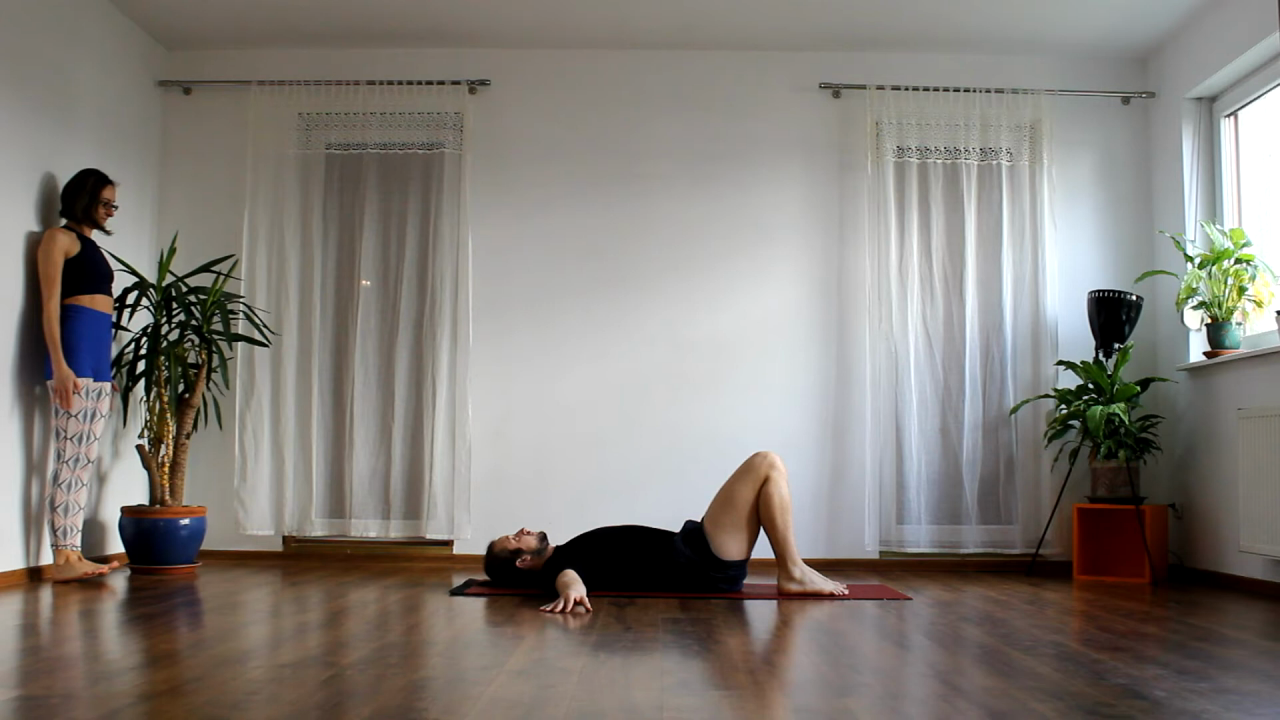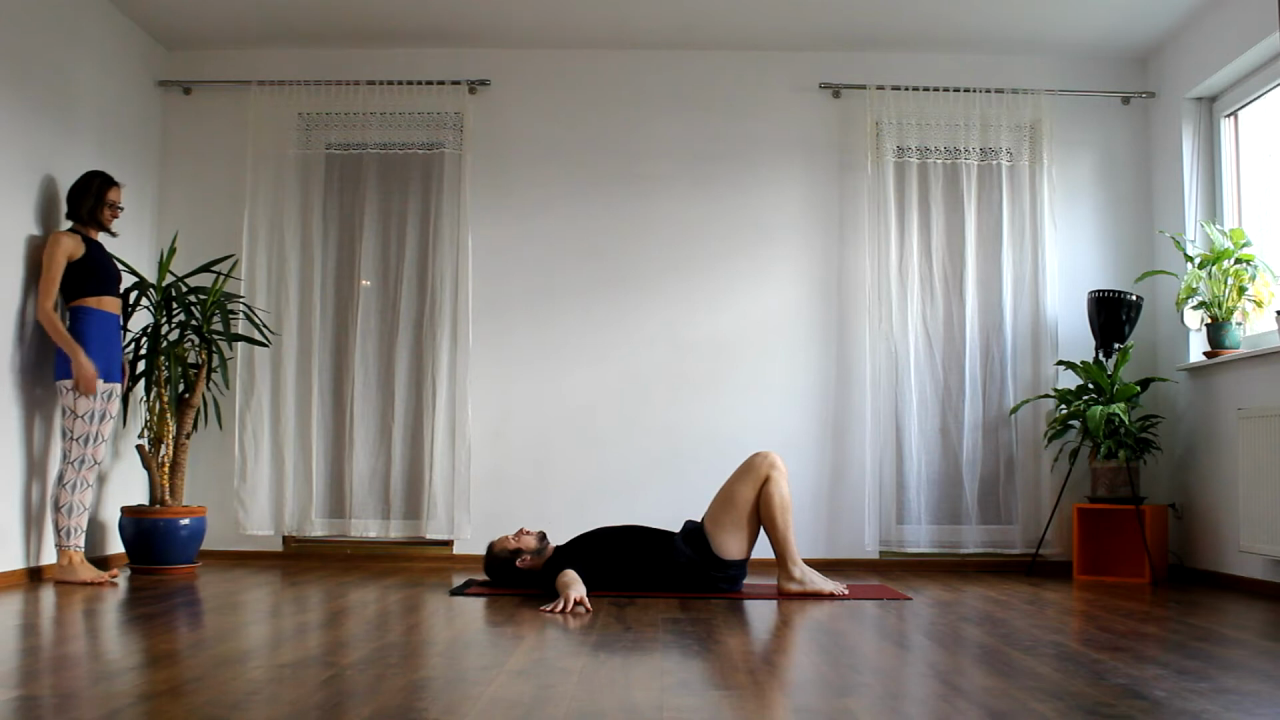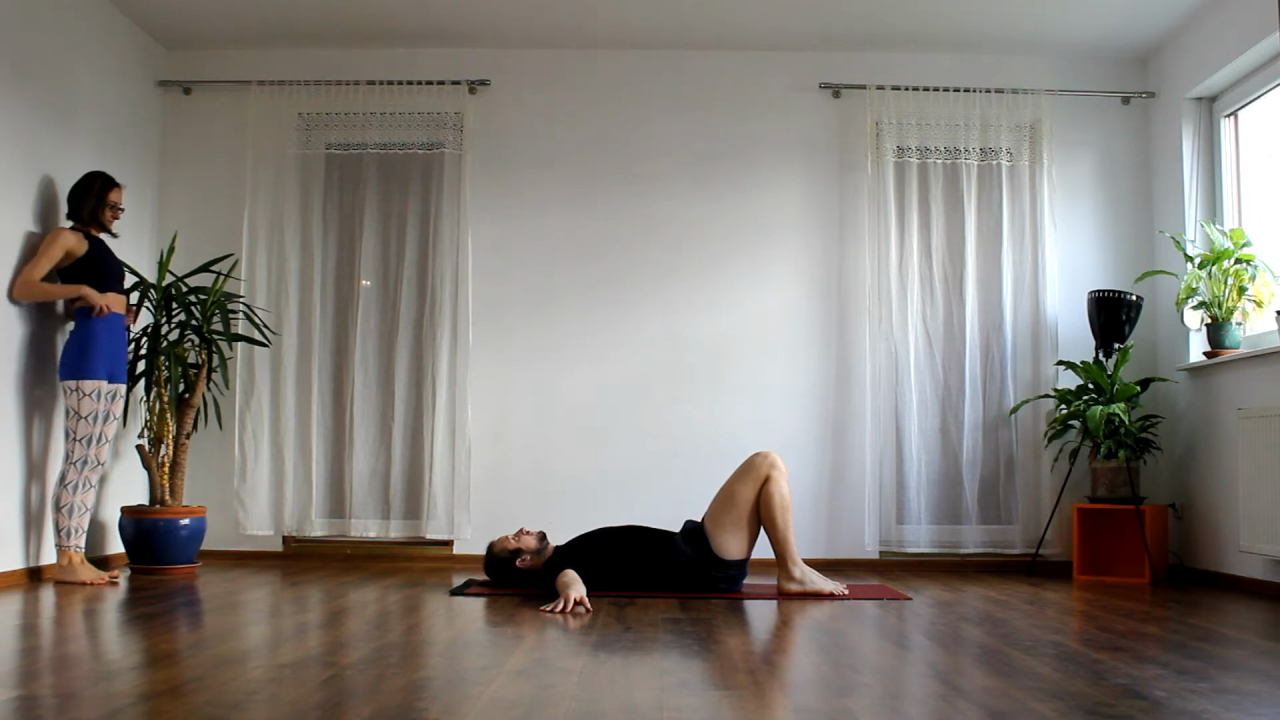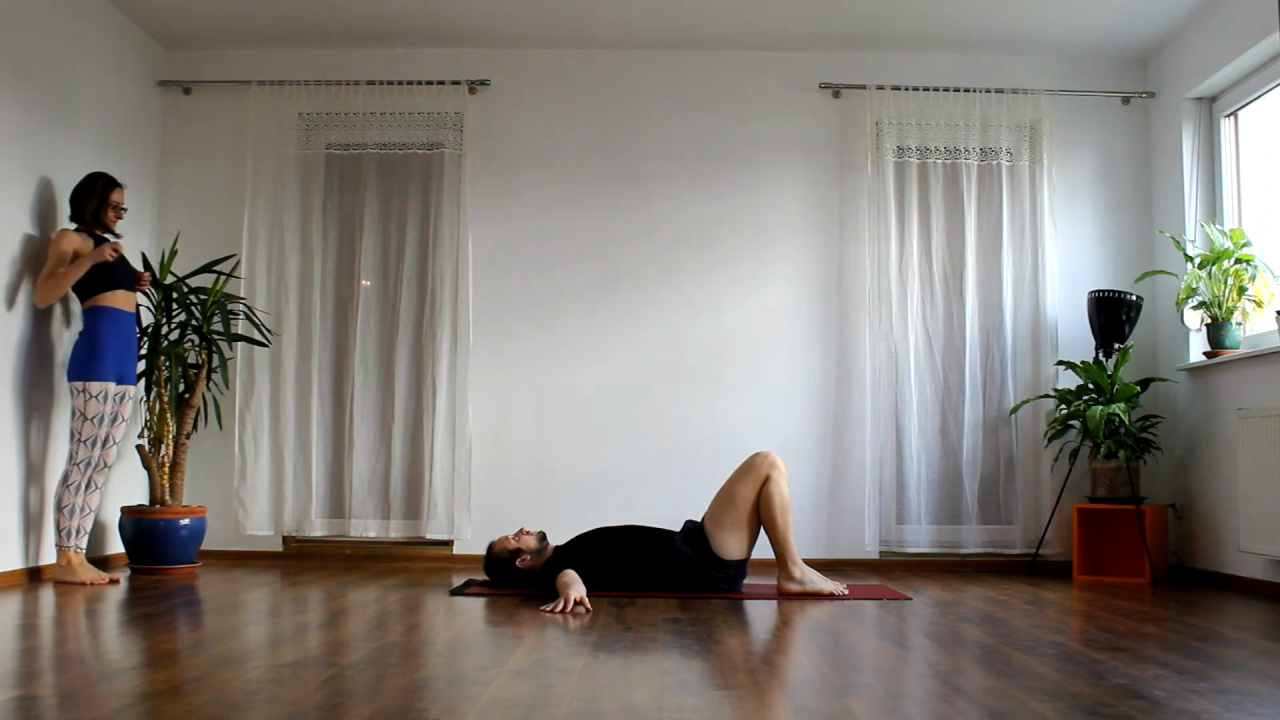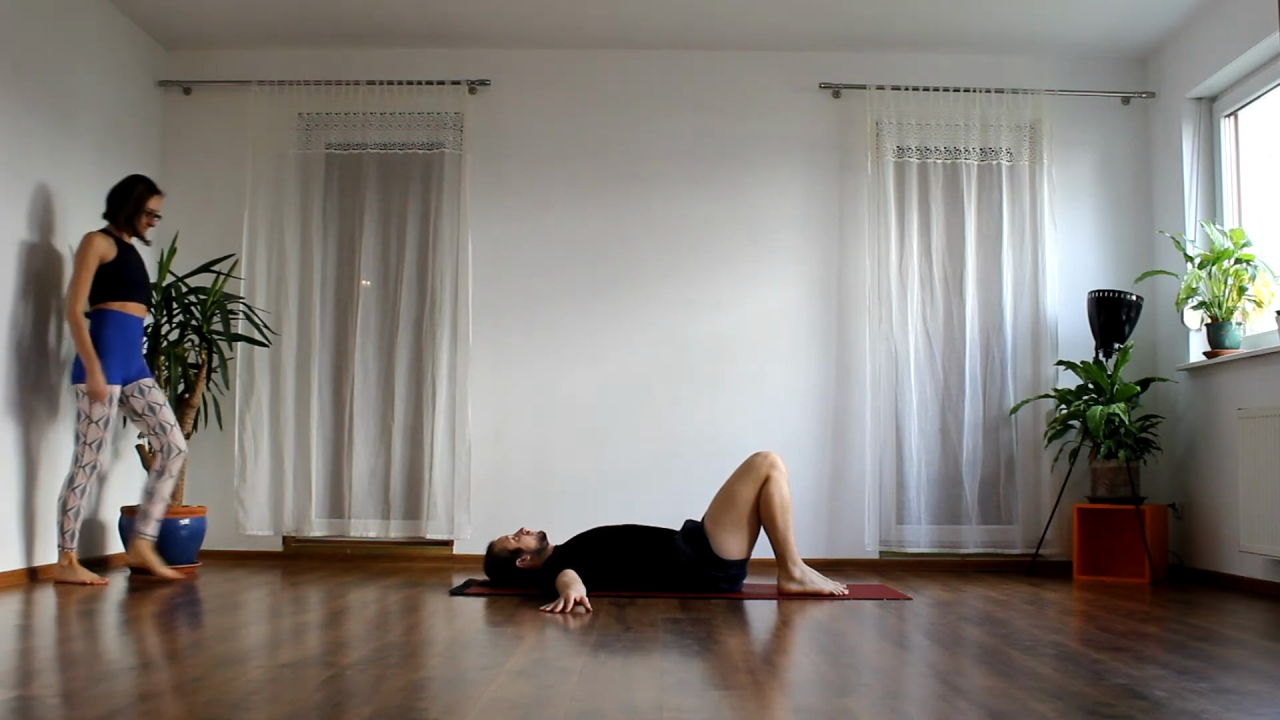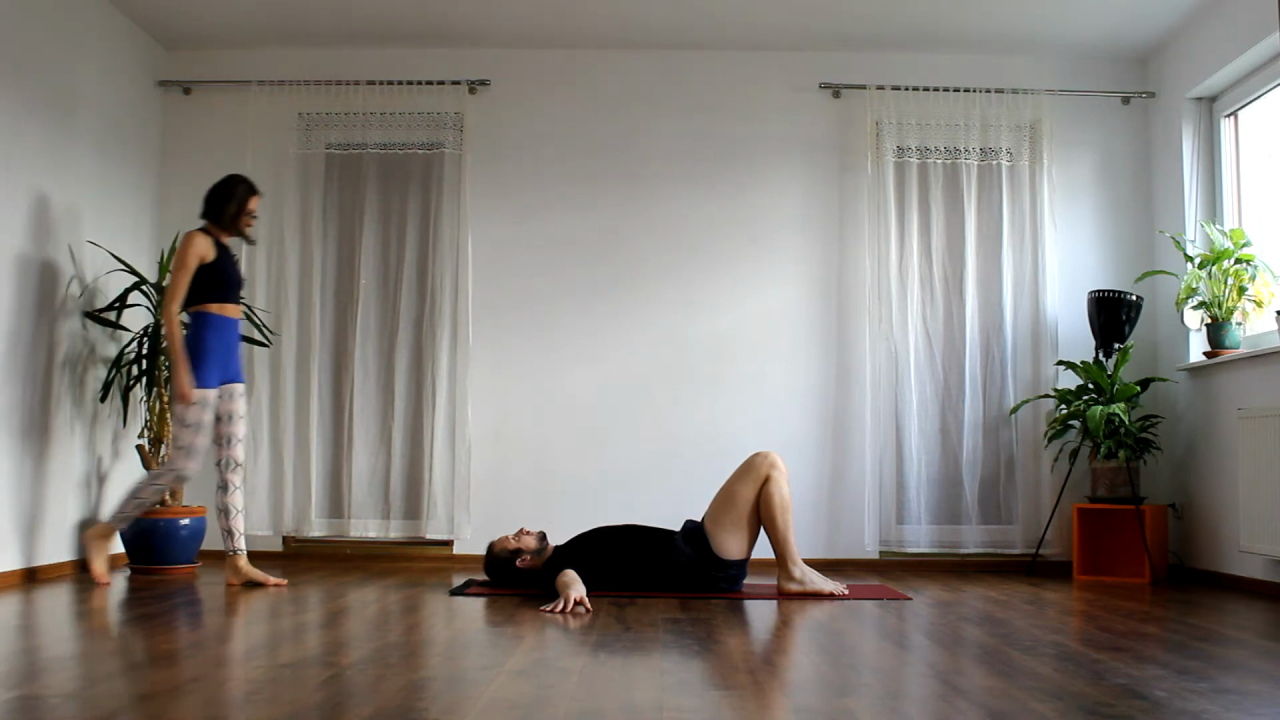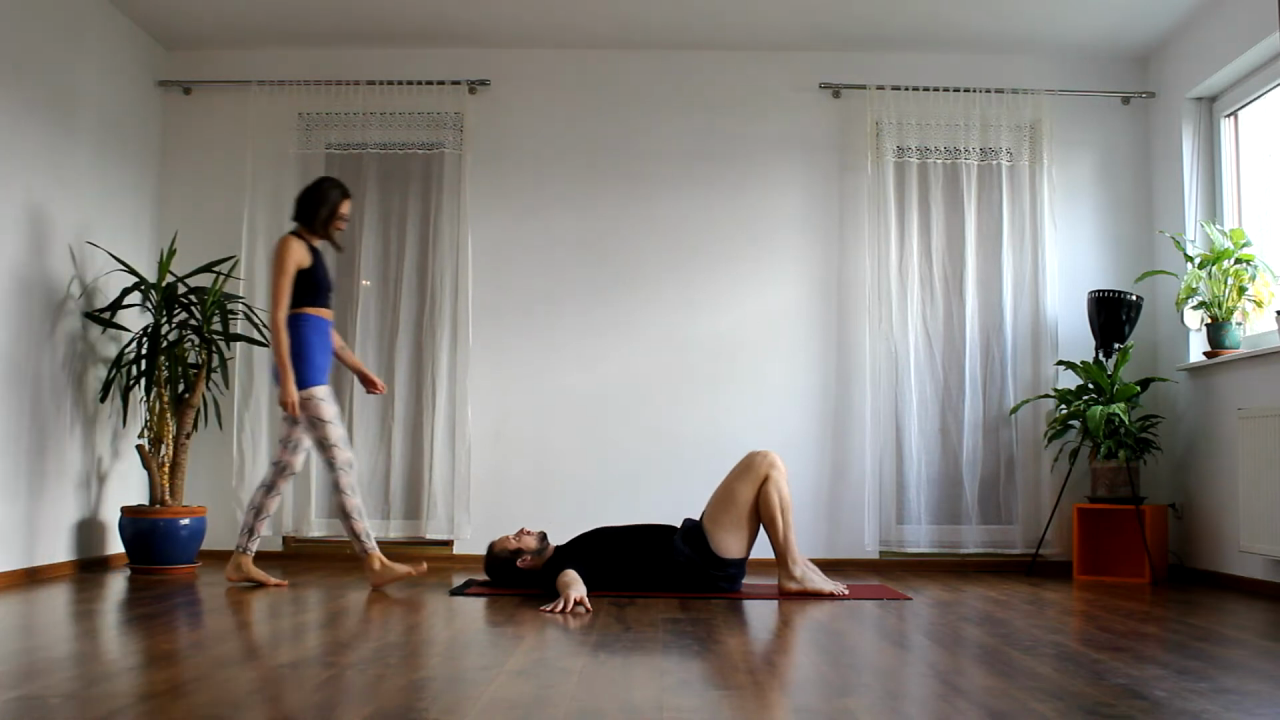
dt=0.5s
person 1, frame 1
left shoulder: (92, 246)
right shoulder: (59, 238)
right elbow: (50, 306)
left wrist: (107, 374)
right wrist: (59, 365)
left hip: (99, 353)
right hip: (75, 348)
left knee: (84, 462)
right knee: (71, 459)
left ankle: (73, 554)
right ankle: (63, 558)
person 1, frame 2
left shoulder: (98, 249)
right shoulder: (65, 241)
right elbow: (45, 308)
right wrist: (77, 356)
left hip: (109, 354)
right hip: (84, 351)
left knee: (91, 462)
right knee: (78, 460)
left ankle: (77, 556)
right ankle: (66, 559)
person 1, frame 3
left shoulder: (99, 246)
right shoulder: (67, 238)
right elbow: (22, 287)
left wrist: (121, 311)
right wrist: (82, 289)
left hip: (115, 355)
right hip: (89, 352)
left knee: (95, 463)
right knee: (79, 459)
left ankle: (77, 556)
right ankle: (64, 560)
person 1, frame 4
left shoulder: (108, 246)
right shoulder: (72, 238)
right elbow: (43, 295)
left wrist: (135, 284)
right wrist: (91, 259)
left hip: (124, 356)
right hip: (97, 353)
left knee: (102, 464)
right knee: (83, 460)
left ankle: (78, 555)
right ankle: (64, 560)
person 1, frame 5
left shoulder: (133, 253)
right shoulder: (97, 243)
right elbow: (77, 309)
left wrist: (148, 370)
right wrist: (93, 368)
left hip: (135, 366)
right hip: (105, 361)
left knee: (173, 447)
right knee: (90, 462)
left ankle: (142, 544)
right ankle: (66, 560)
person 1, frame 6
left shoulder: (226, 250)
right shoulder: (197, 242)
right elbow: (171, 310)
right wrist: (180, 371)
left hip: (229, 363)
right hip: (203, 361)
left knee: (232, 466)
right knee: (182, 468)
left ankle: (237, 563)
right ankle: (102, 533)
person 1, frame 7
left shoulder: (313, 252)
right shoulder: (291, 246)
right elbow: (278, 318)
left wrist: (361, 369)
right wrist: (287, 379)
left hip: (314, 369)
right hip: (303, 368)
left knee: (285, 468)
right knee: (342, 464)
left ankle: (242, 560)
right ankle: (375, 563)
person 2, frame 1
left shoulder: (560, 556)
right shoulder: (554, 567)
right elbow: (569, 576)
right wrist: (570, 589)
left hip: (694, 554)
right hip: (703, 566)
left knee: (761, 469)
right knee: (766, 464)
left ankle: (793, 571)
right ankle: (793, 574)
person 2, frame 2
left shoulder: (560, 557)
right shoulder: (555, 567)
right elbow: (568, 577)
right wrist: (571, 589)
left hip: (693, 555)
right hip: (703, 566)
left knee: (765, 470)
right knee: (767, 464)
left ankle: (793, 571)
right ankle: (793, 574)
person 2, frame 3
left shoulder: (559, 557)
right shoulder: (555, 568)
right elbow: (569, 576)
right wrist: (571, 590)
left hip: (694, 556)
right hip: (704, 566)
left knee: (762, 469)
right knee: (767, 464)
left ankle: (793, 570)
right ankle: (793, 573)
person 2, frame 4
left shoulder: (560, 557)
right shoulder: (555, 568)
right elbow: (570, 577)
right wrist: (570, 589)
left hip: (694, 555)
right hip: (705, 567)
left knee: (765, 471)
right knee: (767, 464)
left ankle: (793, 571)
right ankle: (792, 573)
person 2, frame 5
left shoulder: (559, 556)
right shoulder: (555, 568)
right elbow: (568, 576)
right wrist: (571, 589)
left hip: (694, 556)
right hip: (704, 566)
left knee: (762, 469)
right knee: (767, 464)
left ankle: (793, 570)
right ankle: (792, 573)
person 2, frame 6
left shoulder: (561, 556)
right shoulder: (555, 567)
right elbow: (569, 577)
right wrist: (570, 589)
left hip: (694, 555)
right hip: (706, 565)
left knee: (764, 470)
right knee: (767, 464)
left ankle: (792, 570)
right ankle: (792, 572)
person 2, frame 7
left shoulder: (560, 556)
right shoulder: (555, 567)
right elbow: (569, 576)
right wrist: (571, 588)
left hip: (695, 556)
right hip: (704, 565)
right knee: (765, 463)
left ankle: (794, 565)
right ankle: (791, 569)
